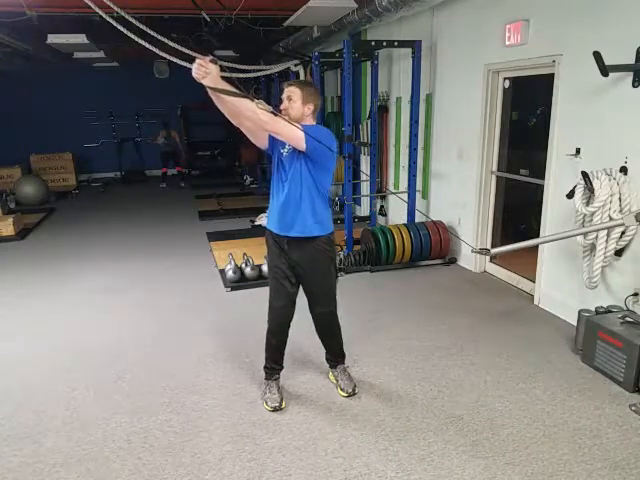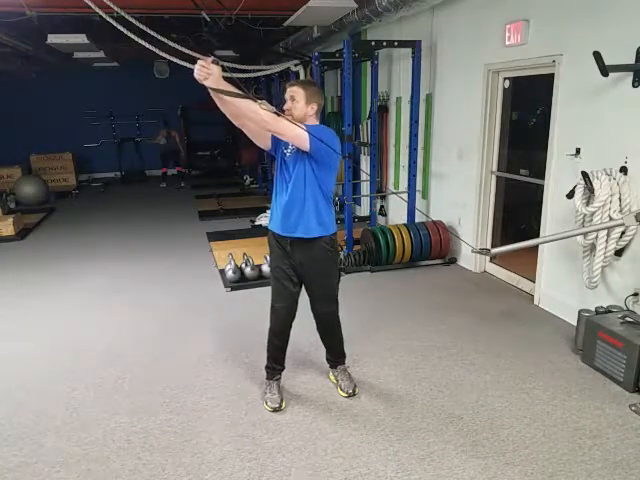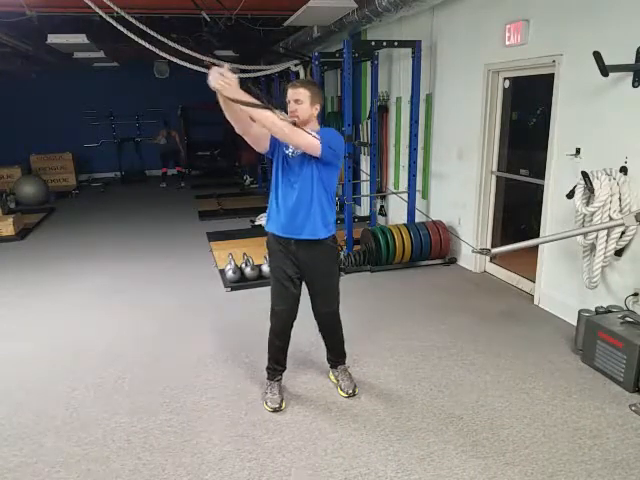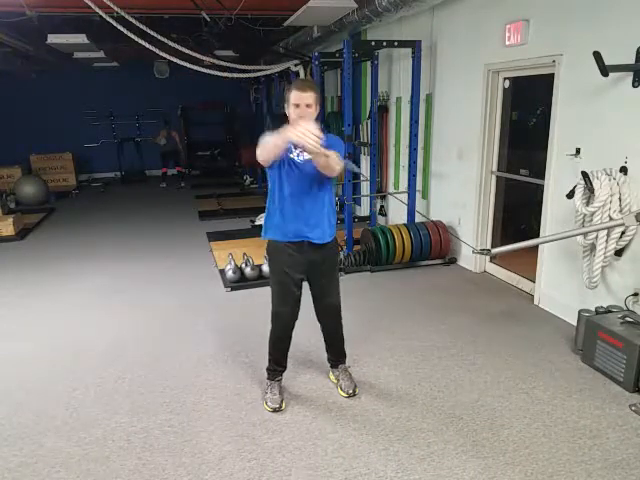
dt=0.3s
person 1, frame 1
left shoulder: (322, 139)
right shoulder: (279, 141)
left elbow: (266, 122)
right elbow: (243, 120)
left wrist: (218, 83)
right wrist: (210, 85)
left hip: (314, 242)
right hip: (279, 240)
left knee: (324, 310)
right knee: (279, 313)
left ankle: (337, 365)
right ankle: (272, 377)
person 1, frame 2
left shoulder: (326, 139)
right shoulder: (282, 141)
left elbow: (271, 123)
right elbow: (245, 122)
left wrist: (222, 84)
right wrist: (213, 86)
left hip: (318, 243)
right hip: (282, 240)
left knee: (326, 310)
right knee: (281, 313)
left ankle: (338, 365)
right ankle: (273, 377)
person 1, frame 3
left shoulder: (331, 140)
right shoulder: (279, 143)
left elbow: (291, 134)
right elbow: (245, 128)
left wrist: (240, 95)
right wrist: (224, 94)
left hip: (319, 243)
right hip: (281, 241)
left knee: (327, 311)
right knee: (282, 314)
left ankle: (338, 366)
right ankle: (274, 377)
person 1, frame 4
left shoulder: (330, 143)
right shoulder: (275, 140)
left elbow: (332, 168)
right elbow: (265, 152)
left wrist: (317, 149)
right wrist: (291, 136)
left hip: (324, 243)
right hip: (284, 244)
left knee: (330, 310)
right knee: (283, 314)
left ankle: (338, 365)
right ankle: (274, 378)
